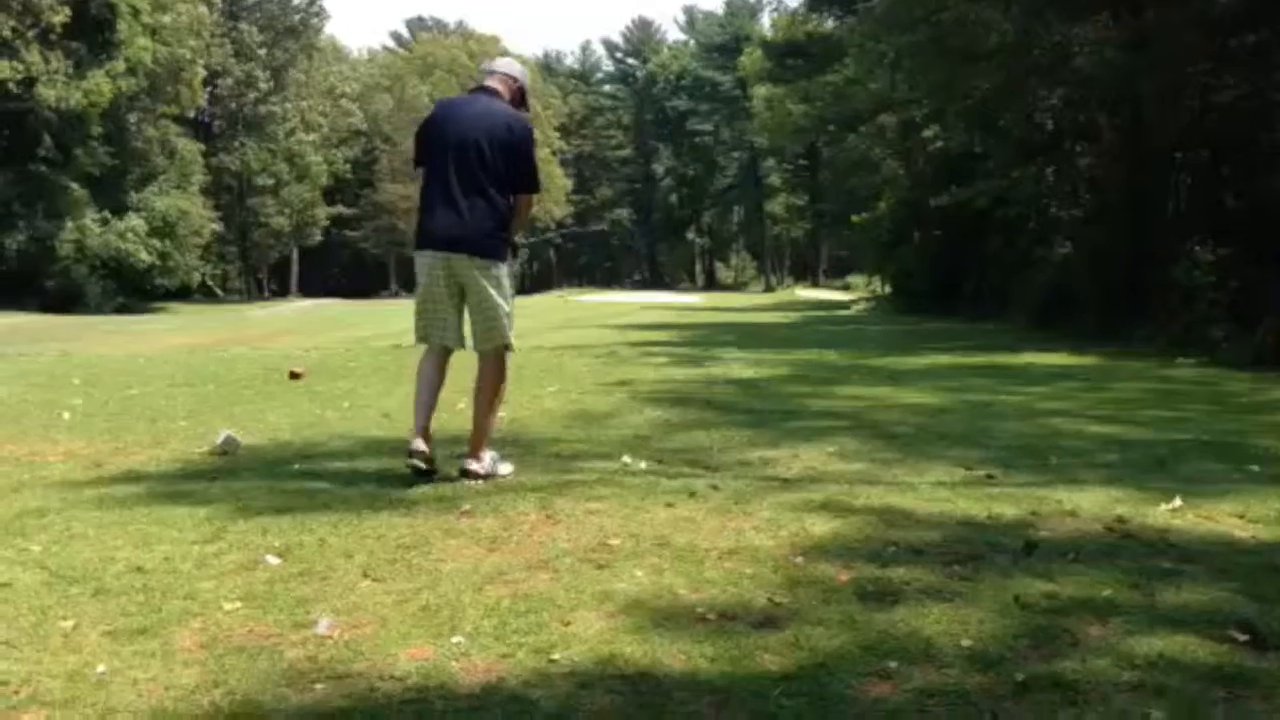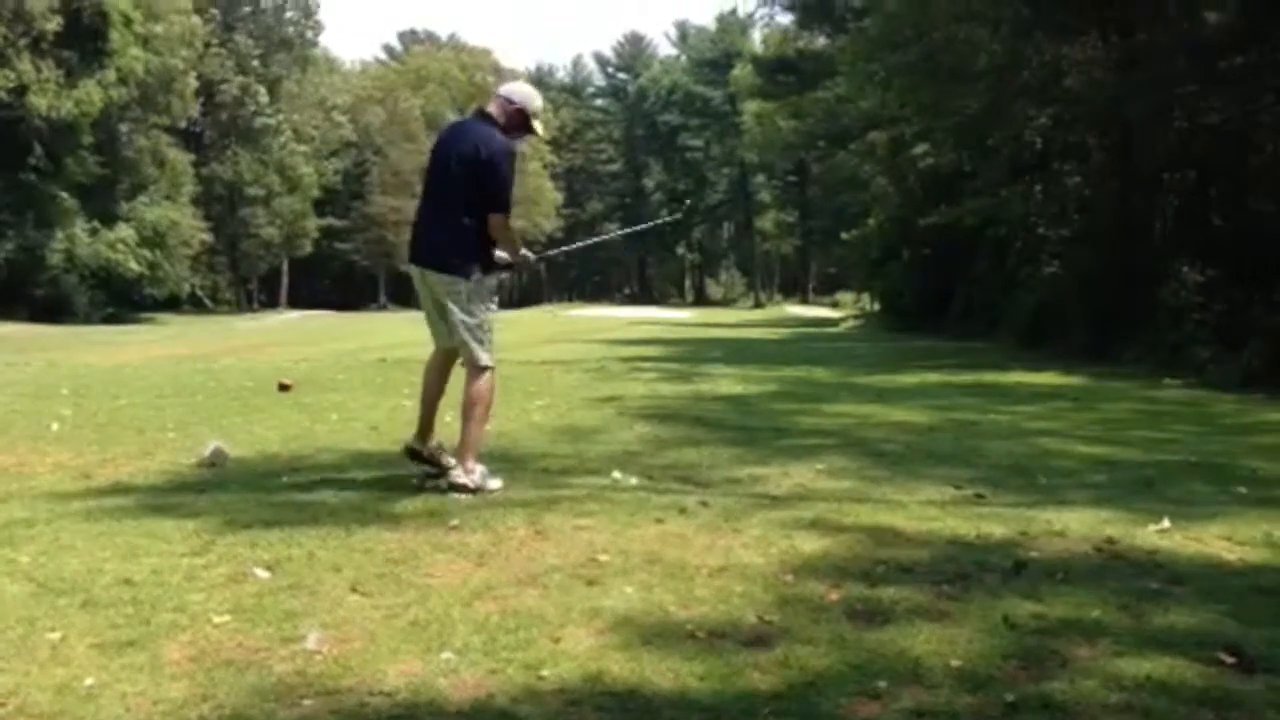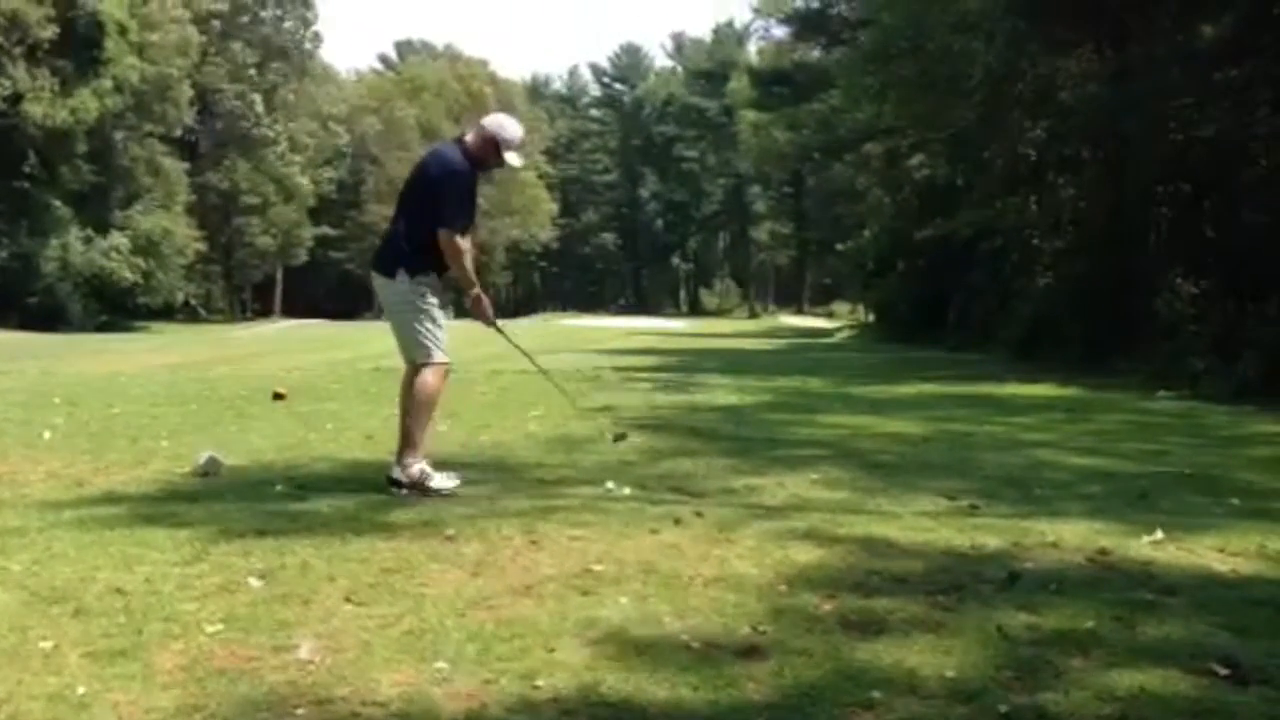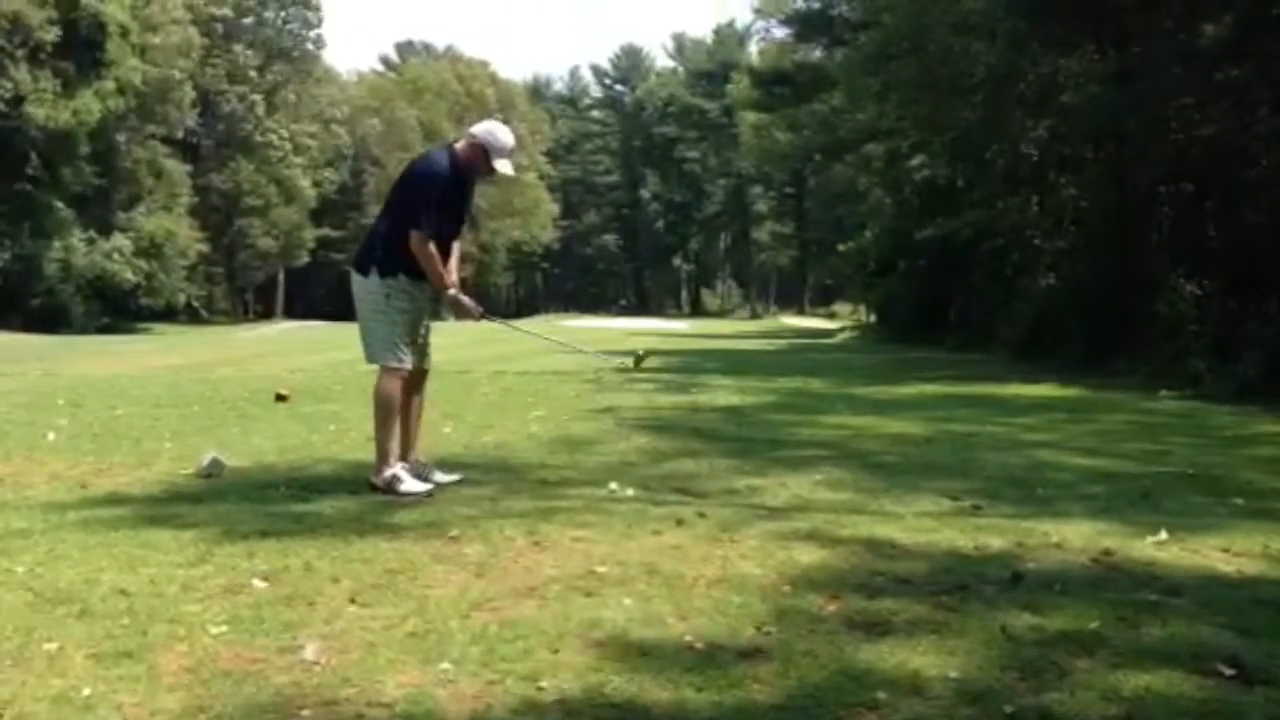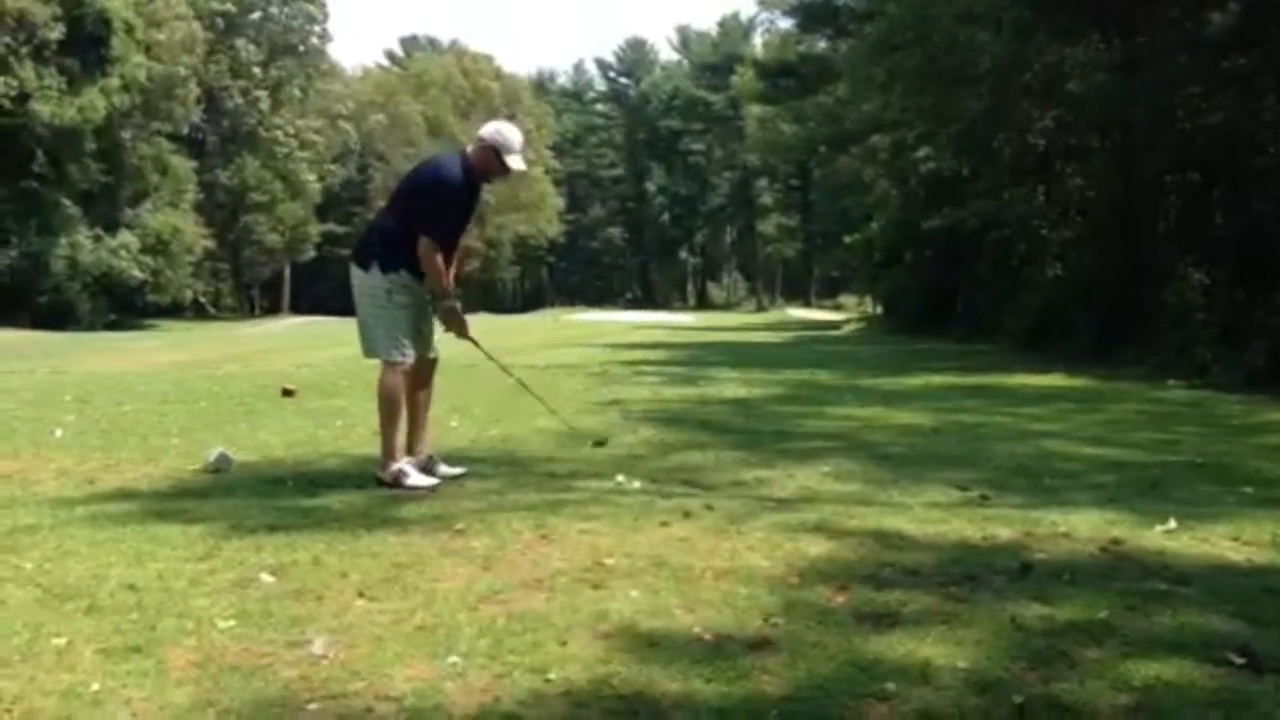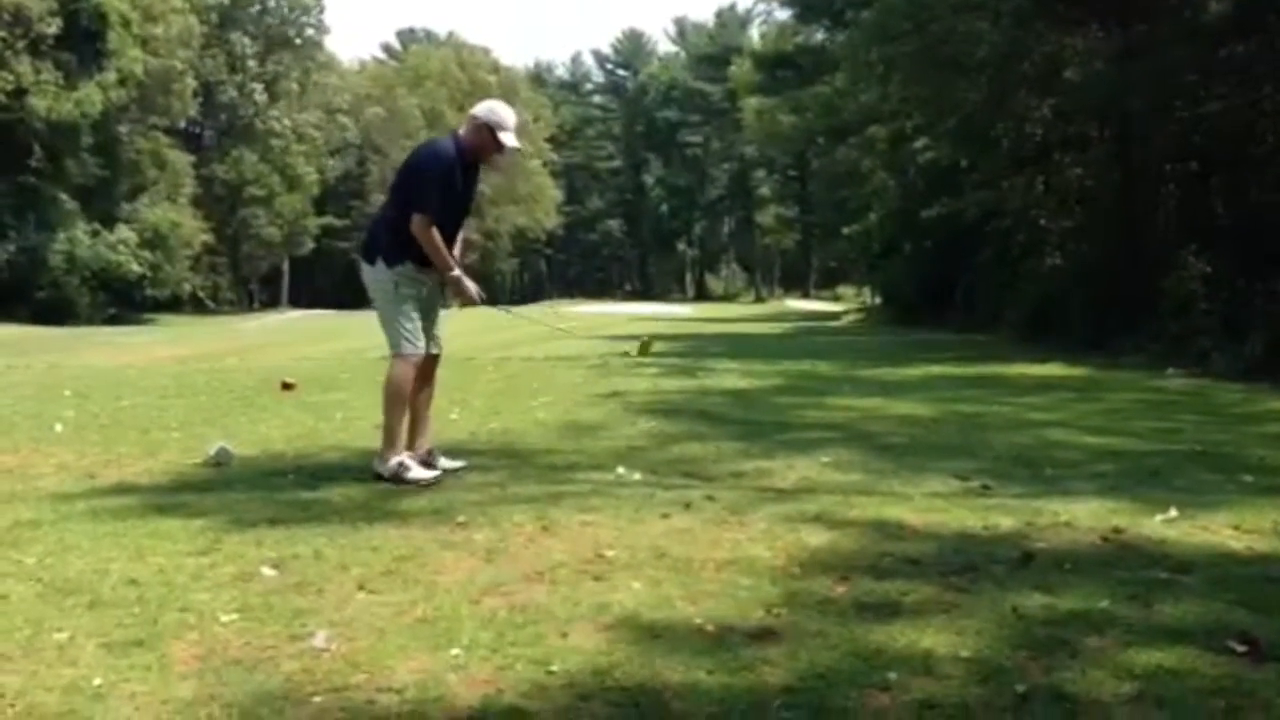
dt=0.5s
person 1, frame 1
left shoulder: (439, 114)
right shoulder: (517, 125)
left elbow: (425, 171)
right elbow: (525, 201)
right wrist: (507, 235)
left hip: (433, 245)
right hip: (485, 250)
left knee: (437, 345)
right knee: (492, 351)
left ankle: (421, 438)
right ankle: (479, 455)
person 1, frame 2
left shoulder: (451, 134)
right shoulder: (498, 148)
right elbow: (495, 221)
left wrist: (495, 251)
right wrist: (516, 253)
left hip: (425, 259)
right hip: (462, 267)
left knee: (447, 348)
right knee: (480, 363)
left ankle: (423, 441)
right ankle: (467, 467)
person 1, frame 3
left shoulder: (455, 162)
right shoulder: (453, 167)
left elbow: (459, 235)
right elbow: (448, 239)
left wrist: (466, 284)
right wrist: (474, 291)
left hip: (408, 272)
right hip: (405, 274)
left knee: (420, 363)
right knee: (435, 362)
left ankle: (406, 461)
right ankle: (411, 464)
person 1, frame 4
left shoulder: (462, 178)
right shoulder: (433, 172)
left elbow: (451, 239)
right elbow: (419, 242)
left wrist: (453, 288)
right wrist: (449, 293)
left hip: (412, 280)
right hip: (383, 276)
left knee: (417, 369)
right knee: (395, 367)
left ankle: (410, 461)
right ankle: (385, 469)
person 1, frame 5
left shoulder: (467, 180)
right shoulder: (446, 178)
left elbow: (448, 246)
right elbow: (427, 249)
left wrist: (447, 297)
right wrist: (448, 303)
left hip: (409, 274)
right hip: (382, 271)
left knee: (424, 361)
right knee: (398, 362)
left ankle: (418, 455)
right ankle: (391, 463)
person 1, frame 6
left shoulder: (468, 165)
right shoulder: (437, 157)
left elbow: (454, 226)
right elbow: (420, 226)
left wrist: (454, 272)
right wrist: (455, 276)
left hip: (420, 267)
right hip: (391, 264)
left knee: (428, 355)
right knee: (408, 353)
left ankle: (419, 449)
right ankle: (390, 457)
